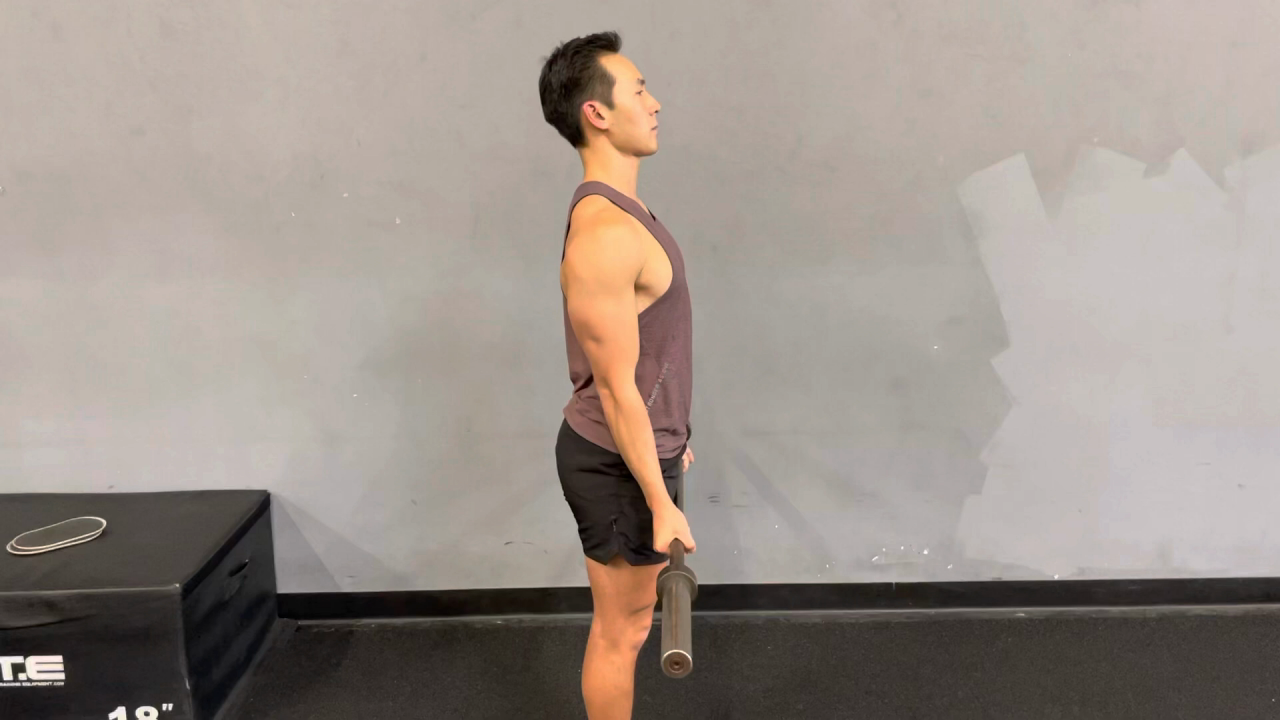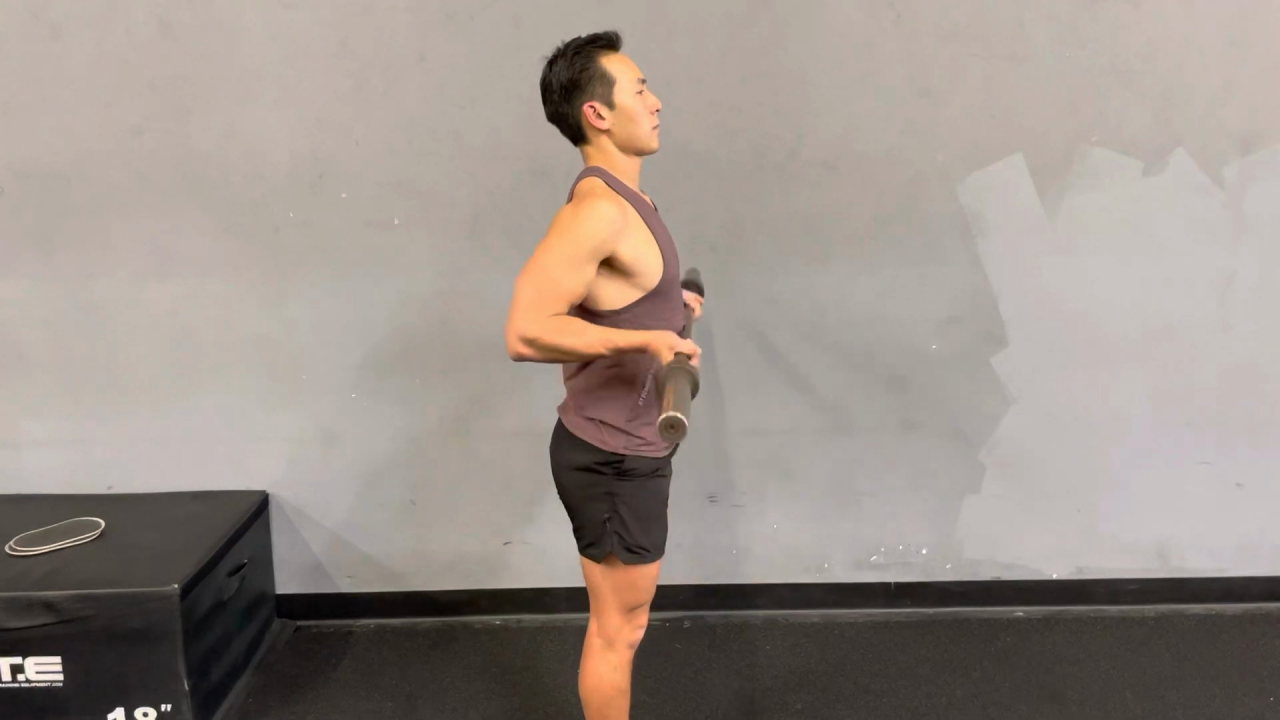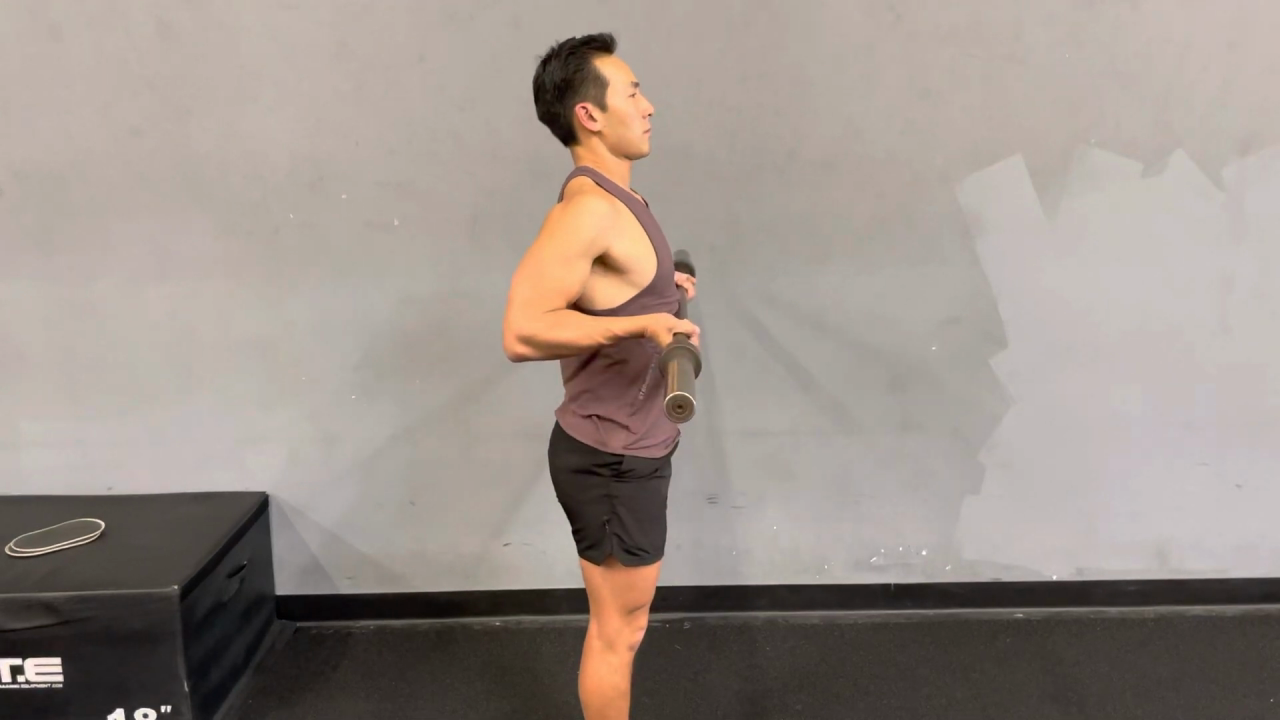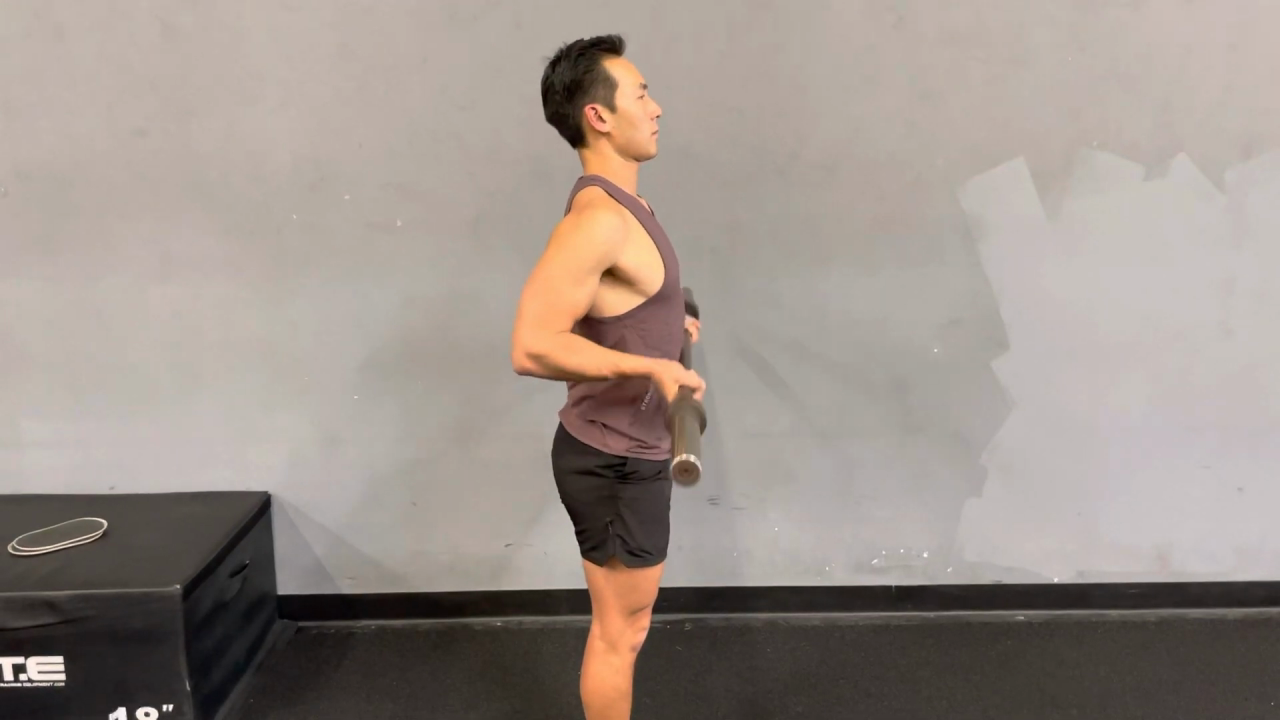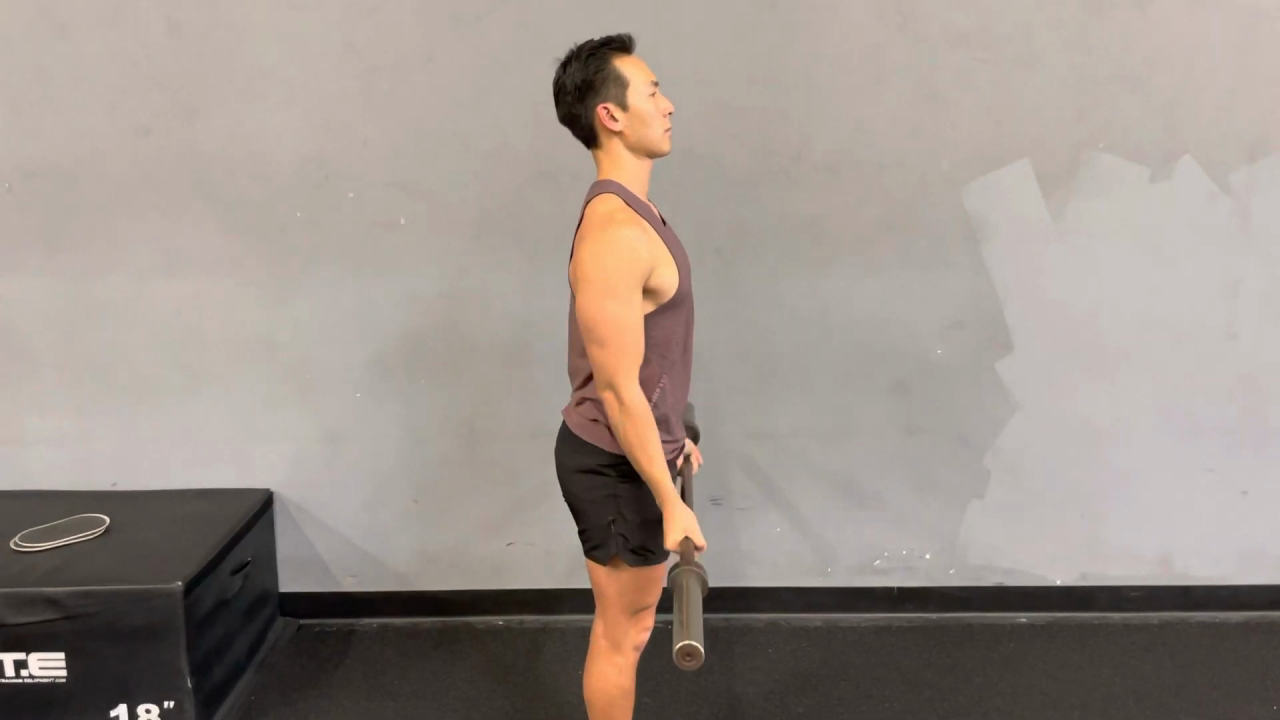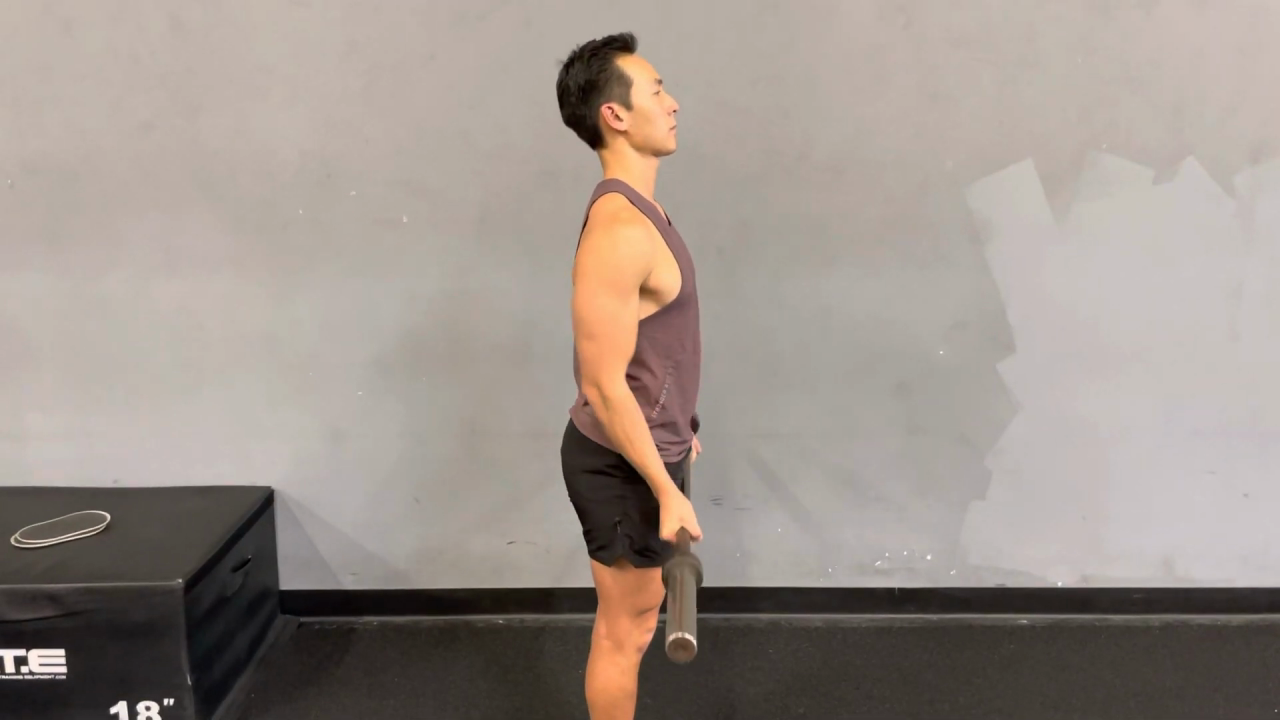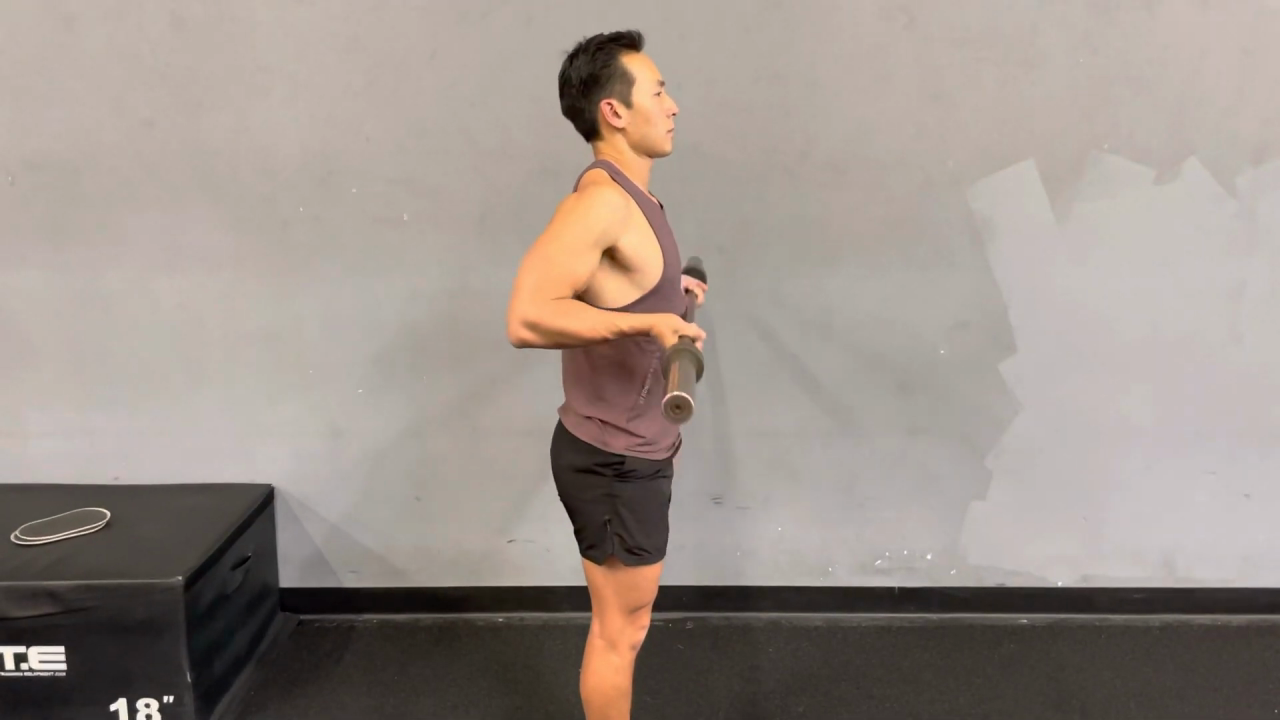
dt=0.7s
person 1, frame 1
left shoulder: (618, 209)
right shoulder: (606, 232)
right elbow: (615, 385)
left wrist: (671, 434)
right wrist: (661, 504)
left hip: (637, 449)
right hip: (619, 462)
left knee: (624, 623)
right knee: (622, 630)
person 1, frame 2
left shoulder: (621, 199)
right shoulder: (598, 208)
right elbow: (526, 331)
left wrist: (671, 301)
right wrist: (646, 340)
left hip: (625, 447)
right hip: (613, 456)
left knee: (621, 622)
right knee: (618, 628)
person 1, frame 3
left shoulder: (614, 198)
right shoulder: (589, 208)
right elbow: (523, 331)
left wrist: (661, 286)
right wrist: (642, 324)
left hip: (629, 447)
right hip: (611, 458)
left knee: (620, 625)
right knee: (618, 631)
person 1, frame 4
left shoulder: (621, 205)
right shoulder: (599, 218)
right elbow: (532, 346)
left wrist: (670, 319)
right wrist: (652, 367)
left hip: (628, 450)
right hip: (614, 459)
left knee: (622, 625)
right knee: (620, 631)
person 1, frame 5
left shoulder: (631, 211)
right shoulder: (615, 233)
right elbow: (619, 388)
left wrist: (675, 438)
right wrist: (669, 503)
left hip: (633, 452)
right hip: (617, 464)
left knee: (623, 624)
right knee: (624, 632)
person 1, frame 6
left shoulder: (634, 211)
right shoulder: (619, 231)
right elbow: (605, 384)
left wrist: (678, 429)
right wrist: (665, 493)
left hip: (641, 452)
right hip: (623, 466)
left knee: (628, 625)
right knee: (626, 632)
person 1, frame 7
left shoulder: (628, 196)
right shoulder: (602, 199)
right elbow: (527, 316)
left wrist: (670, 288)
right wrist: (645, 322)
left hip: (632, 449)
right hip: (612, 459)
left knee: (623, 623)
right knee: (620, 629)
